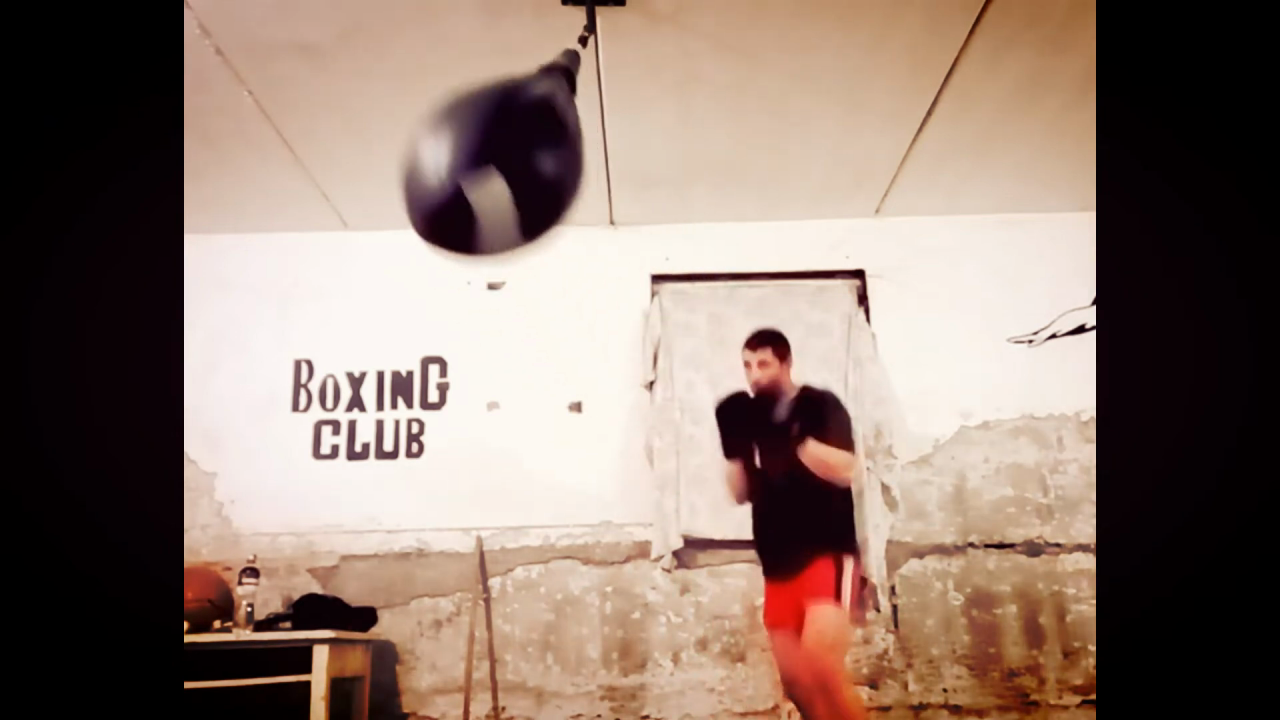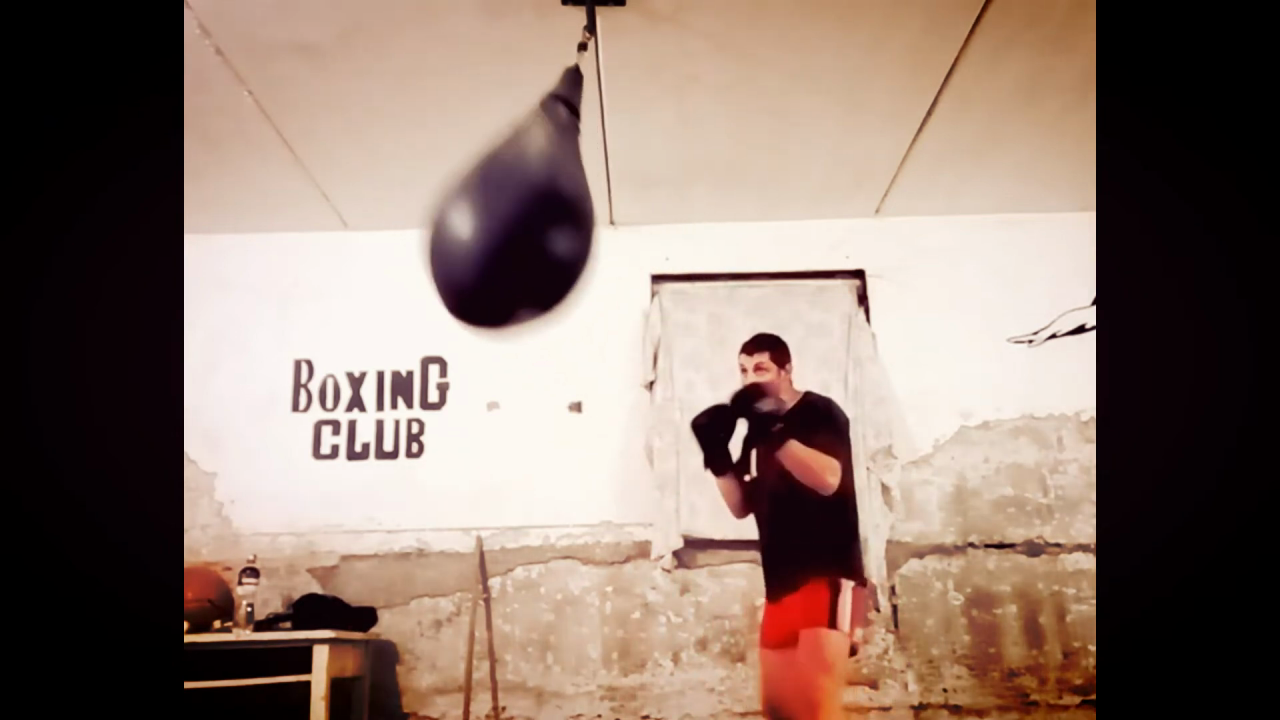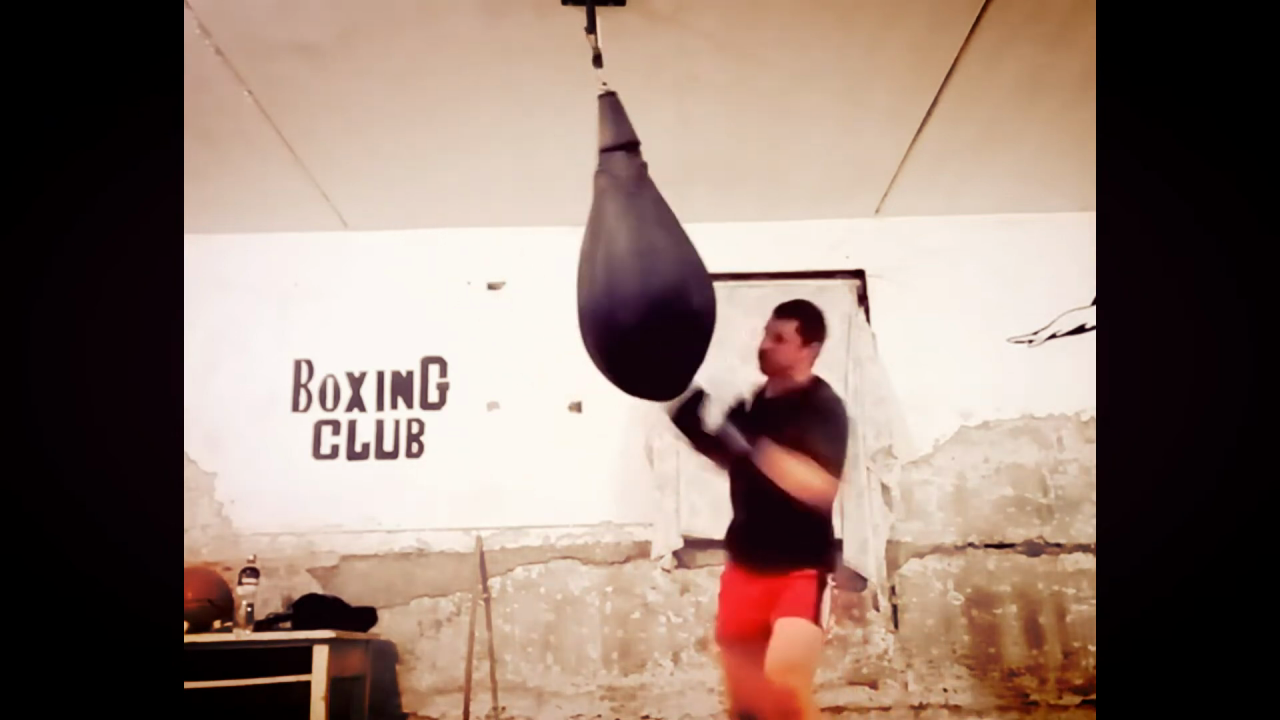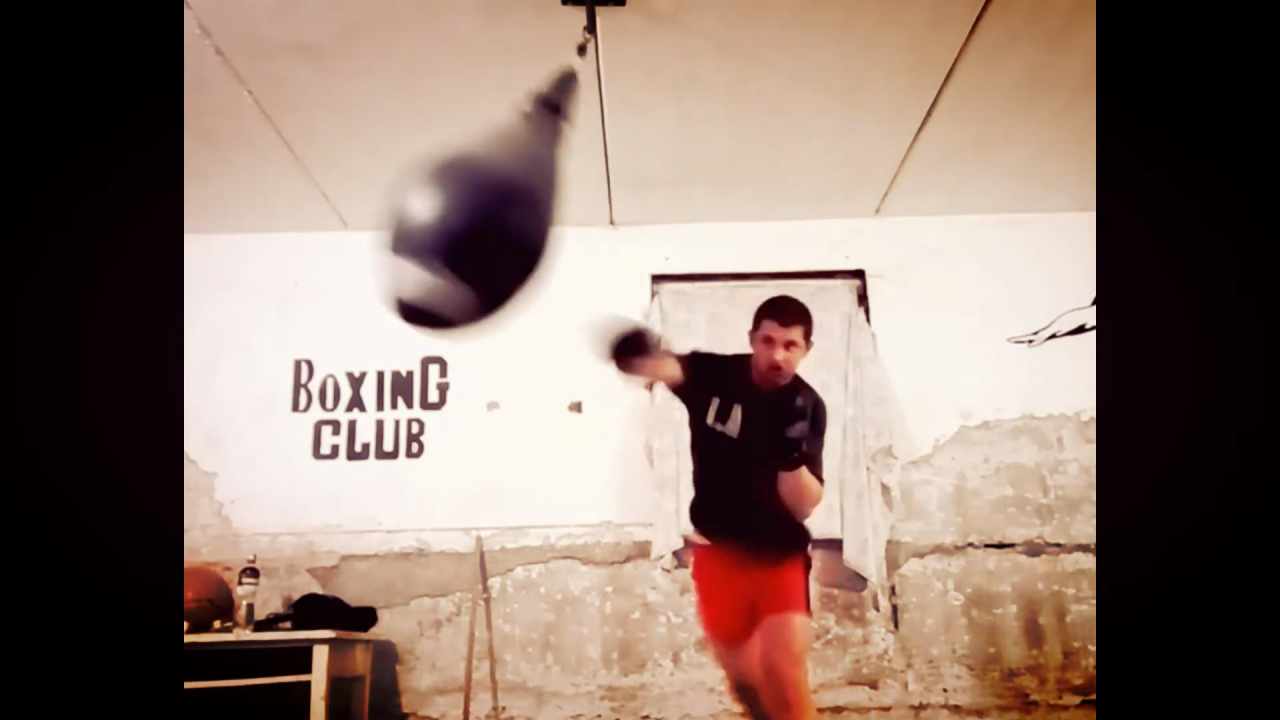
dt=0.5s
person 1, frame 1
left shoulder: (821, 406)
right shoulder: (753, 422)
left elbow: (844, 472)
right elbow: (741, 493)
left wrist: (793, 433)
right wrist: (731, 439)
left hip: (828, 556)
right hip: (780, 566)
left knee: (823, 666)
right knee: (796, 683)
person 1, frame 2
left shoulder: (820, 412)
right shoulder: (756, 432)
left elbow: (828, 479)
right elbow: (742, 507)
left wrist: (776, 431)
right wrist: (716, 454)
left hip: (830, 576)
right hip: (784, 582)
person 1, frame 3
left shoulder: (822, 407)
right shoulder: (758, 401)
left elbow: (819, 490)
right elbow: (735, 462)
left wrist: (755, 446)
right wrist: (692, 425)
left hip: (801, 573)
right hip: (746, 569)
person 1, frame 4
left shoulder: (807, 406)
right shoulder: (713, 373)
left elbow: (804, 504)
right elbow: (664, 368)
left wrist: (792, 452)
right wrist: (642, 357)
left hip: (780, 554)
right hip: (719, 551)
left knee: (785, 681)
right knee: (747, 682)
